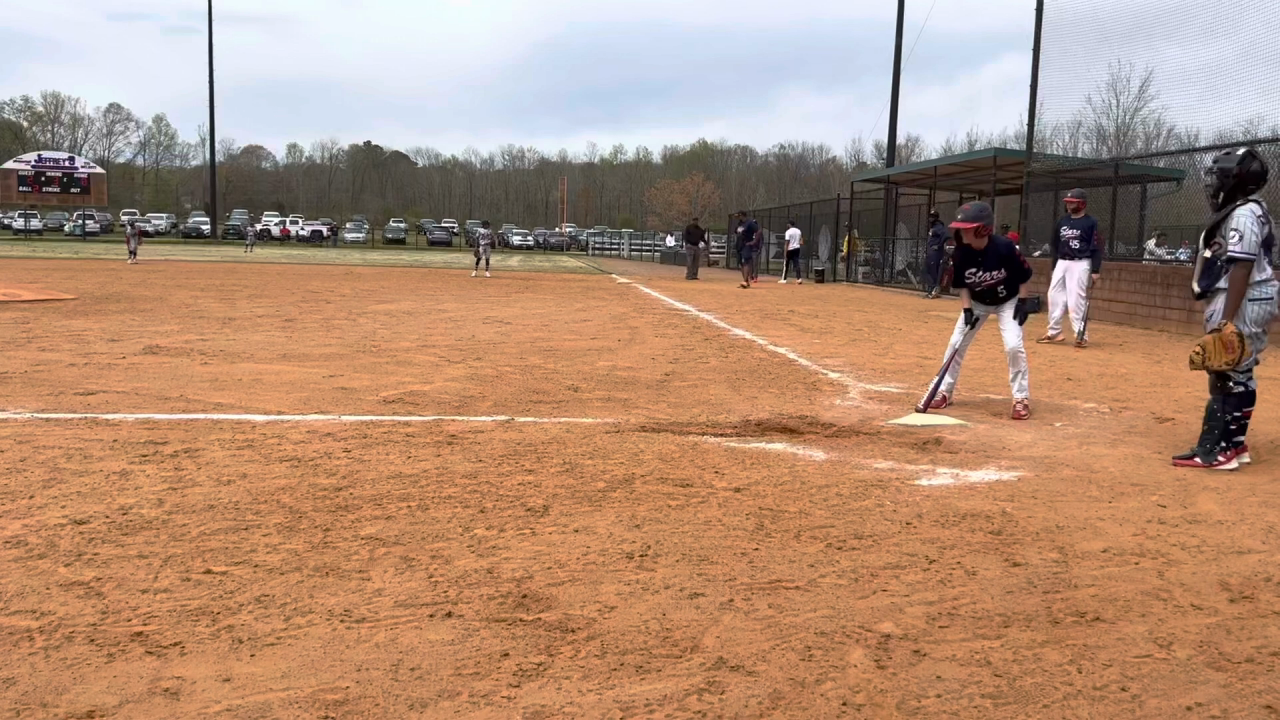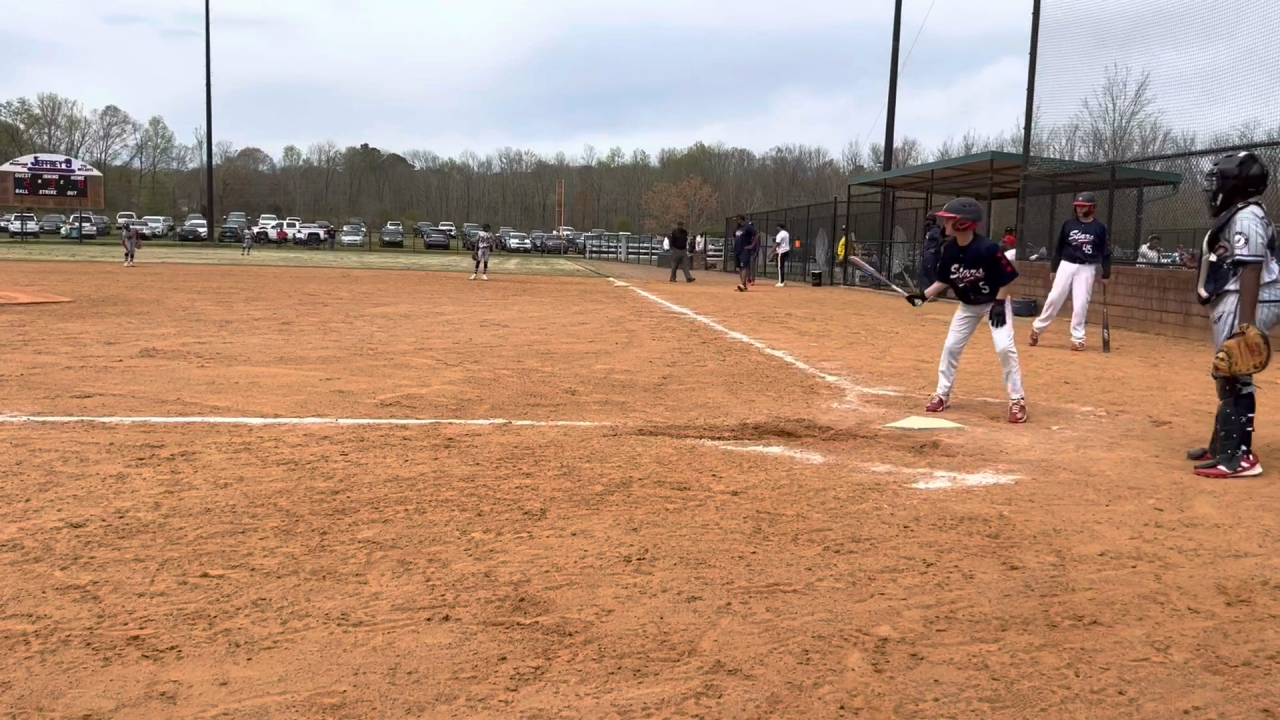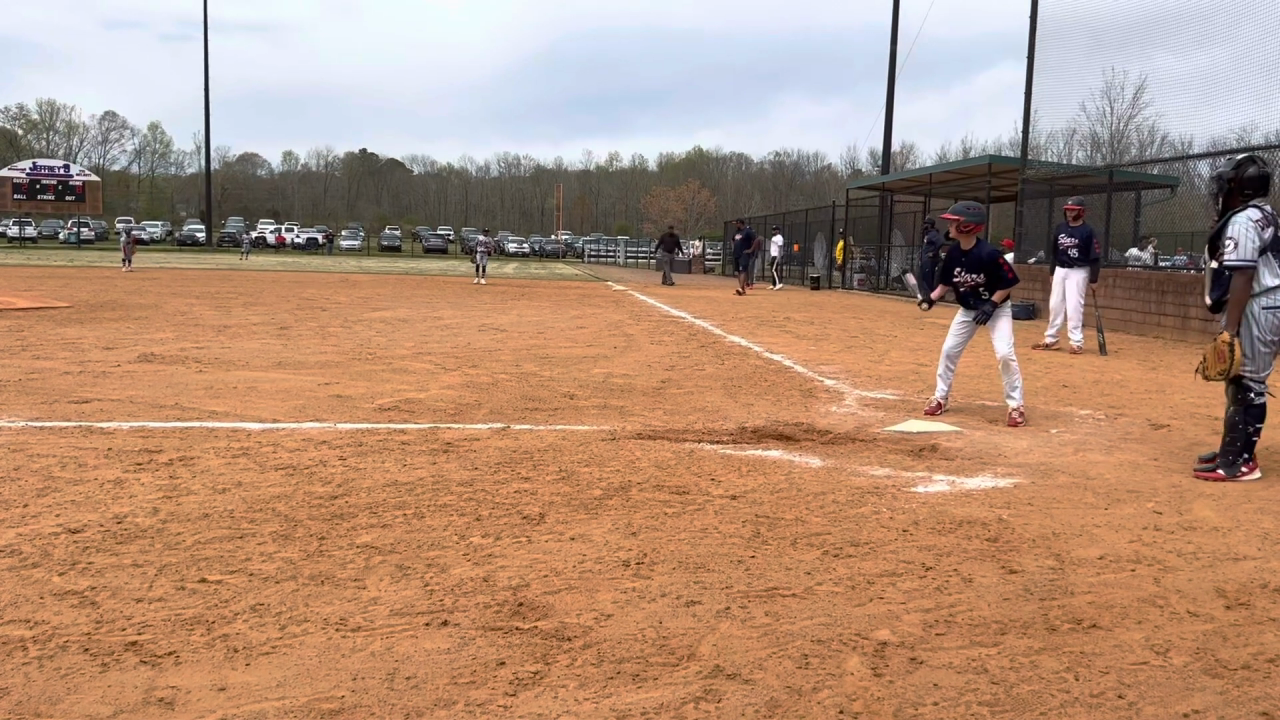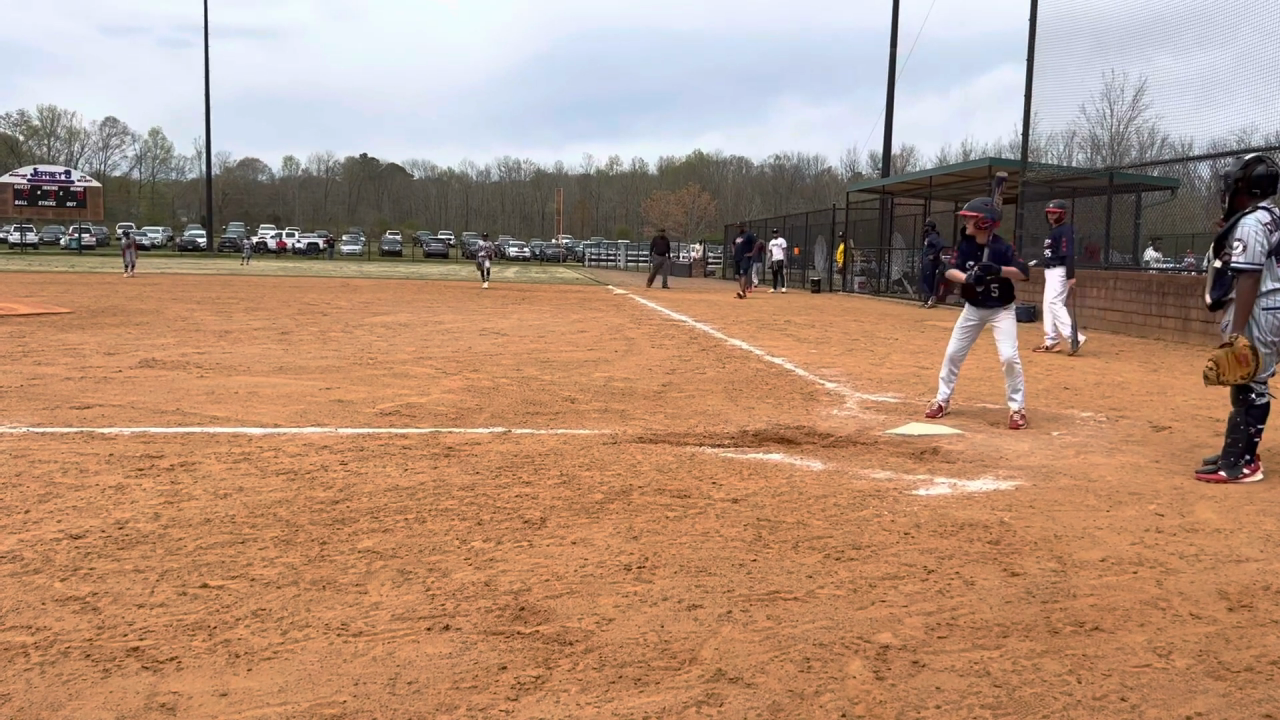
dt=0.5s
person 1, frame 1
left shoulder: (1242, 215)
left elbow: (1242, 268)
left wrist: (1226, 319)
left hip: (1241, 303)
left knee: (1226, 375)
right knee: (1240, 374)
left ankle: (1216, 450)
right ankle: (1234, 443)
person 1, frame 2
left shoulder: (1245, 217)
right shoulder: (1244, 215)
left elbow: (1251, 270)
left wrist: (1245, 321)
right wrist: (1203, 265)
left hip: (1244, 305)
right hip: (1238, 303)
left knee: (1233, 377)
right knee: (1232, 377)
left ankle: (1238, 457)
right ankle: (1224, 446)
person 1, frame 3
left shoulder: (1241, 222)
left elbow: (1243, 277)
left wrist: (1230, 328)
left knee: (1247, 384)
right knee: (1240, 381)
left ankle: (1239, 461)
right ankle: (1232, 451)
person 1, frame 4
left shoulder: (1250, 223)
left elbow: (1249, 279)
left wrist: (1237, 331)
right wrist: (1231, 235)
left knee: (1248, 386)
right knee: (1251, 384)
left ankle: (1241, 464)
right ankle: (1239, 454)
person 2, frame 1
left shoulder: (1004, 247)
right shoulder: (960, 252)
left elbow: (1024, 276)
right elbow: (962, 285)
left wrist: (1022, 302)
right wrist: (967, 310)
left hip: (1007, 303)
right hip: (977, 304)
left knee: (1014, 346)
right knee: (956, 344)
left ankle: (1021, 398)
right ankle: (945, 391)
person 2, frame 2
left shoulder: (987, 248)
right shoulder: (949, 249)
left elbow: (1008, 277)
right elbow: (944, 279)
left wrist: (999, 303)
right wrist: (925, 295)
left hip: (994, 304)
right hip: (967, 306)
left knee: (1005, 347)
right knee: (951, 347)
left ankle: (1017, 400)
right ankle: (942, 394)
person 2, frame 3
left shoulder: (989, 253)
right shoulder: (953, 252)
left elbow: (1009, 283)
right elbow: (946, 282)
left wrist: (991, 305)
right wrist: (931, 298)
left hip: (997, 309)
right hip: (967, 310)
left knee: (1005, 354)
right knee: (949, 350)
left ankle: (1016, 406)
right ankle: (941, 398)
person 2, frame 4
left shoulder: (1001, 248)
right shoulder: (965, 244)
left elbow: (1023, 273)
right elbow: (951, 271)
left wrist: (998, 270)
right wrist: (967, 277)
left hip: (1001, 310)
right hip: (973, 309)
left knee: (1009, 357)
right knee: (953, 353)
left ankle: (1017, 408)
right ankle: (942, 400)
